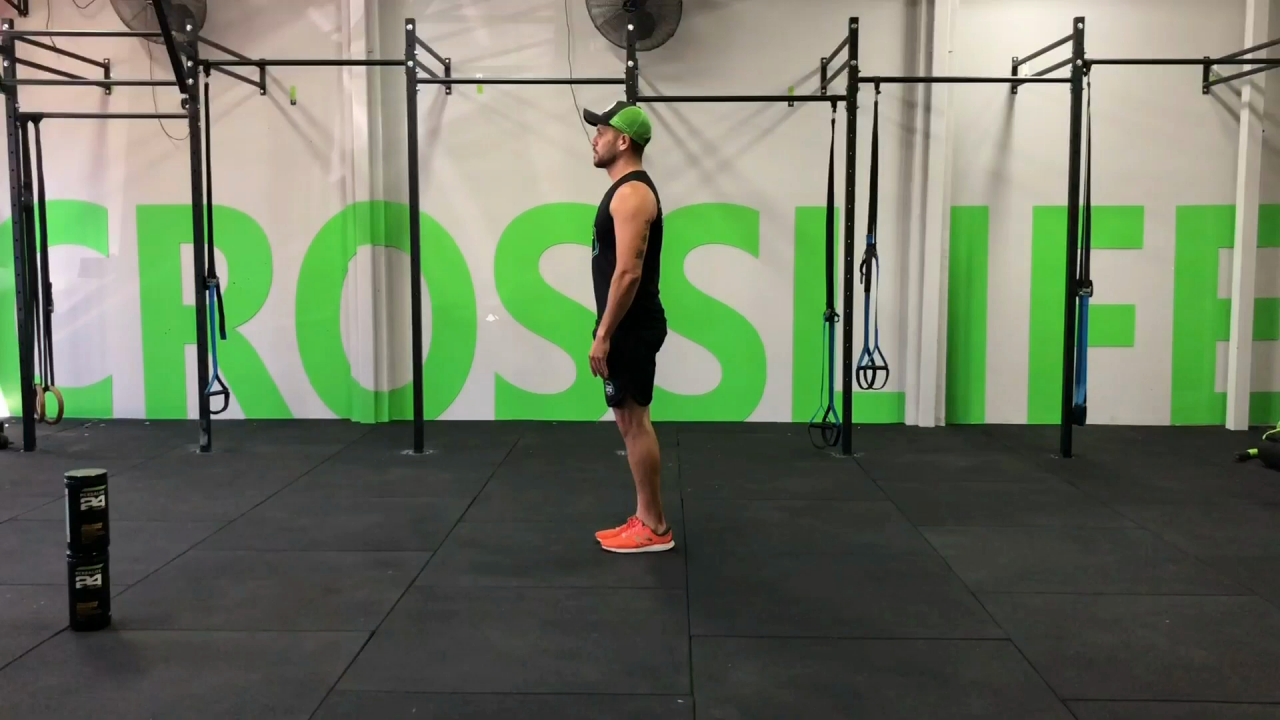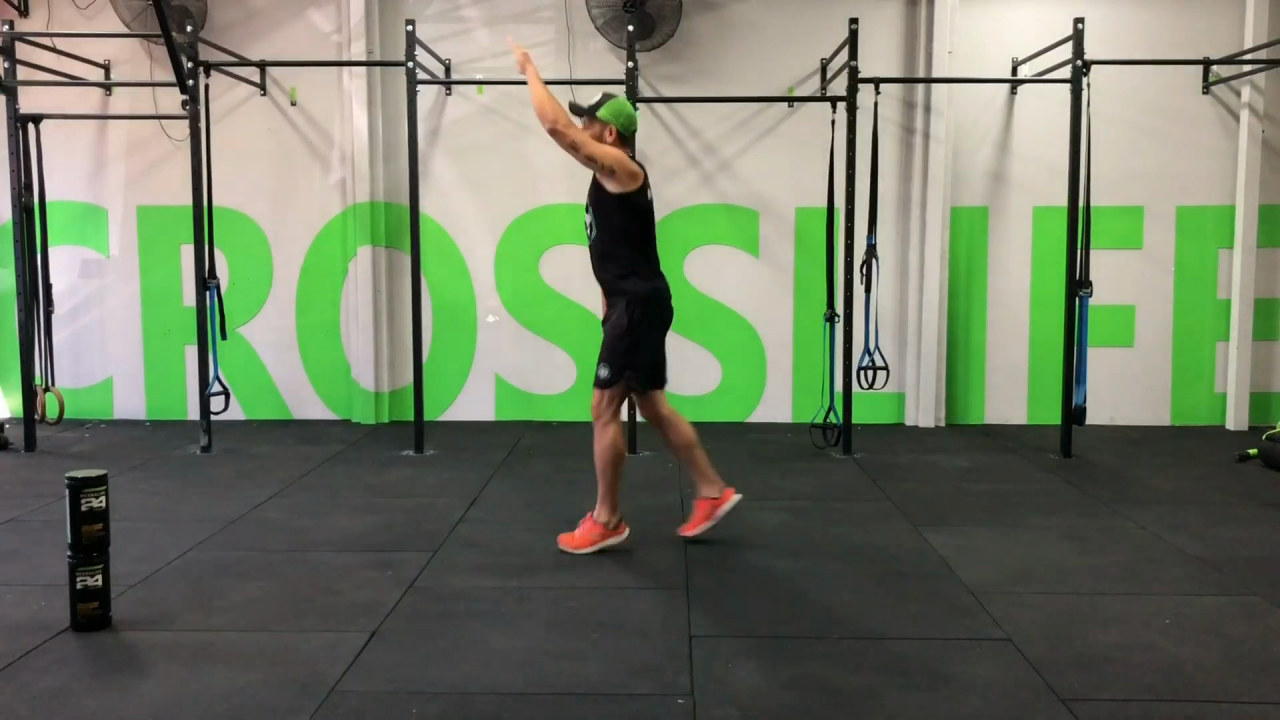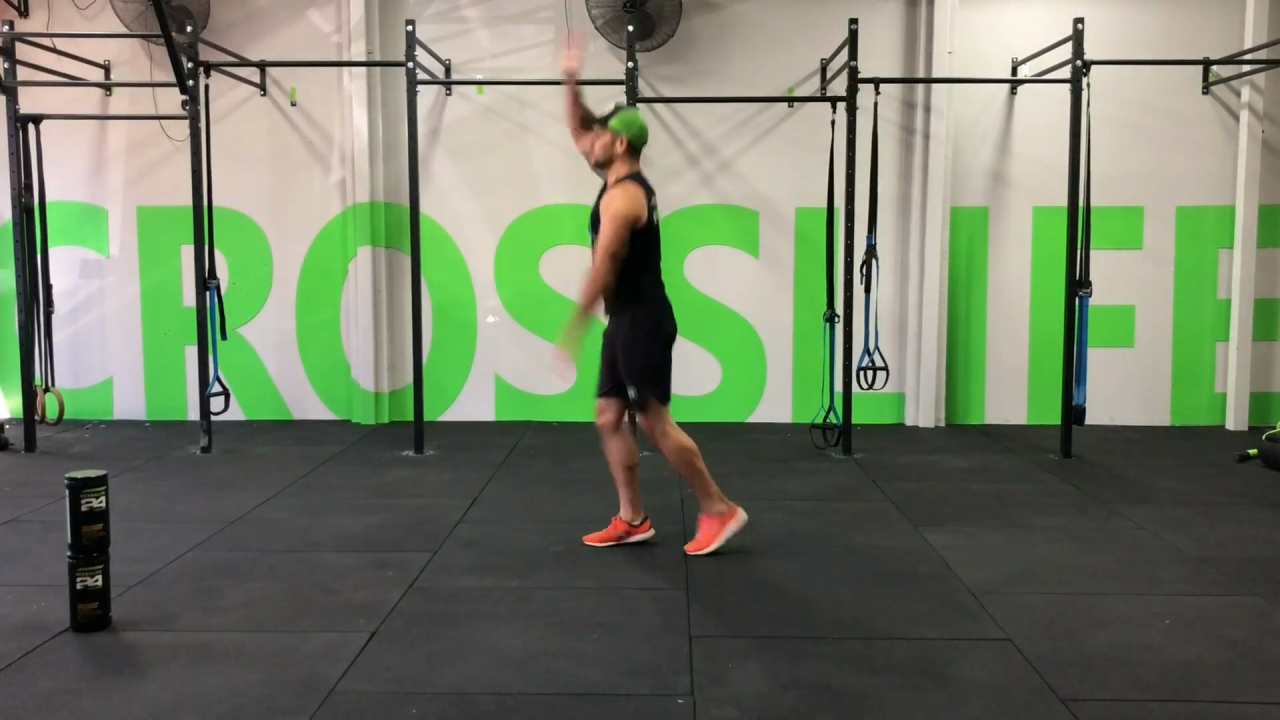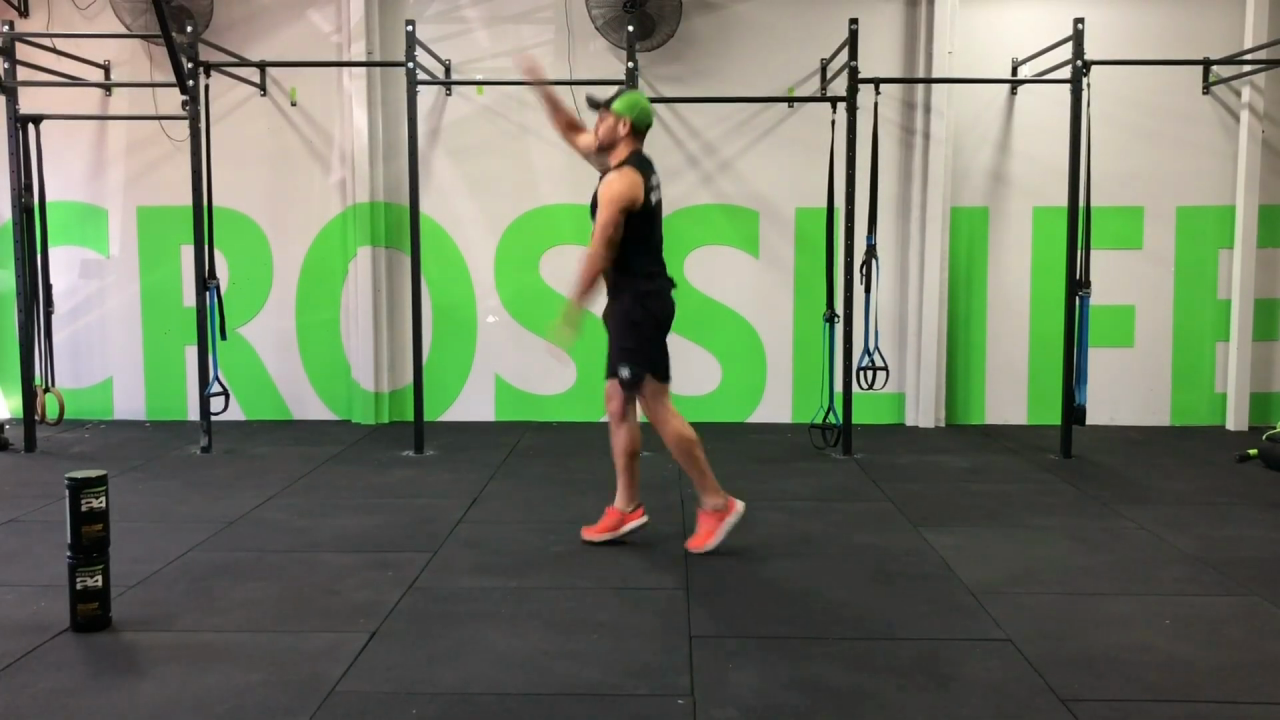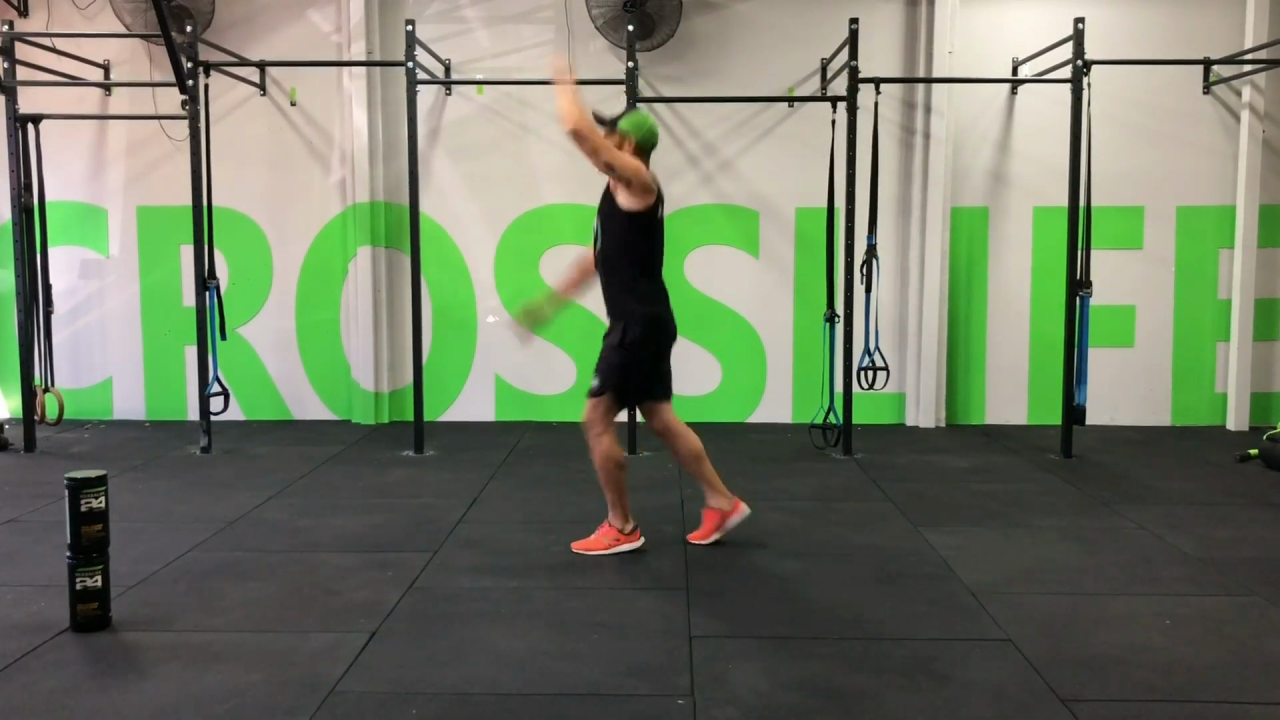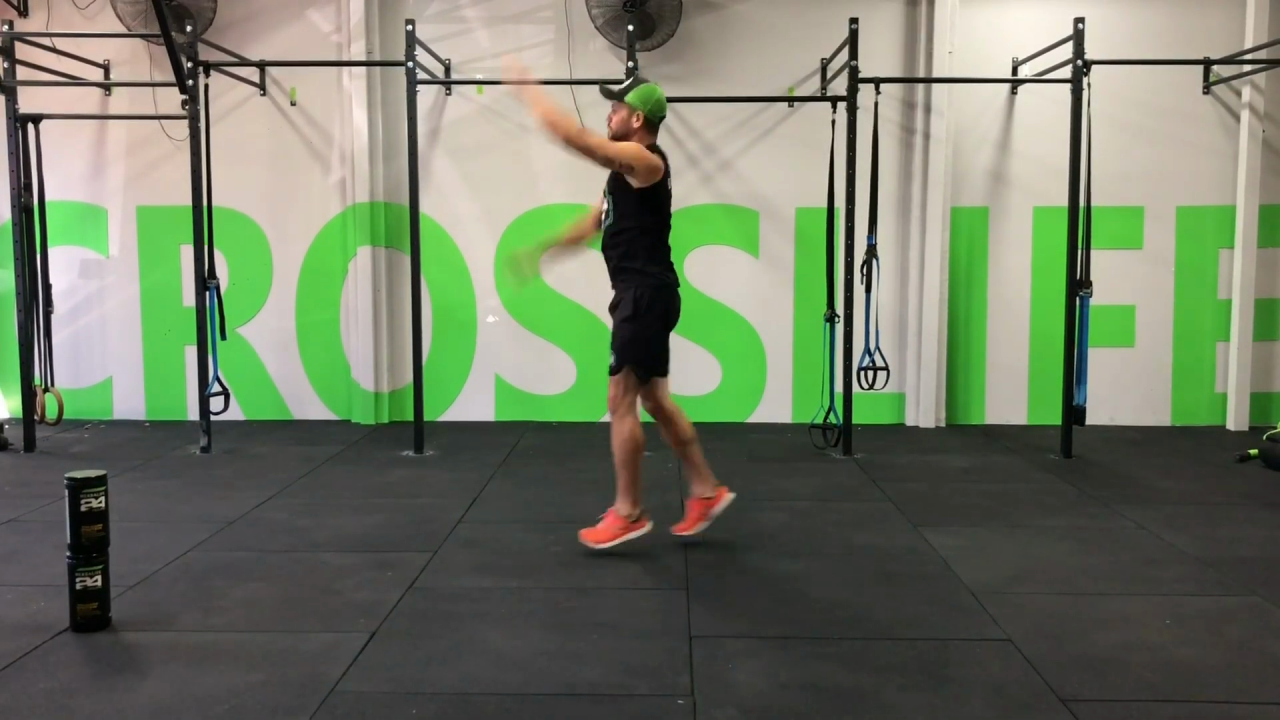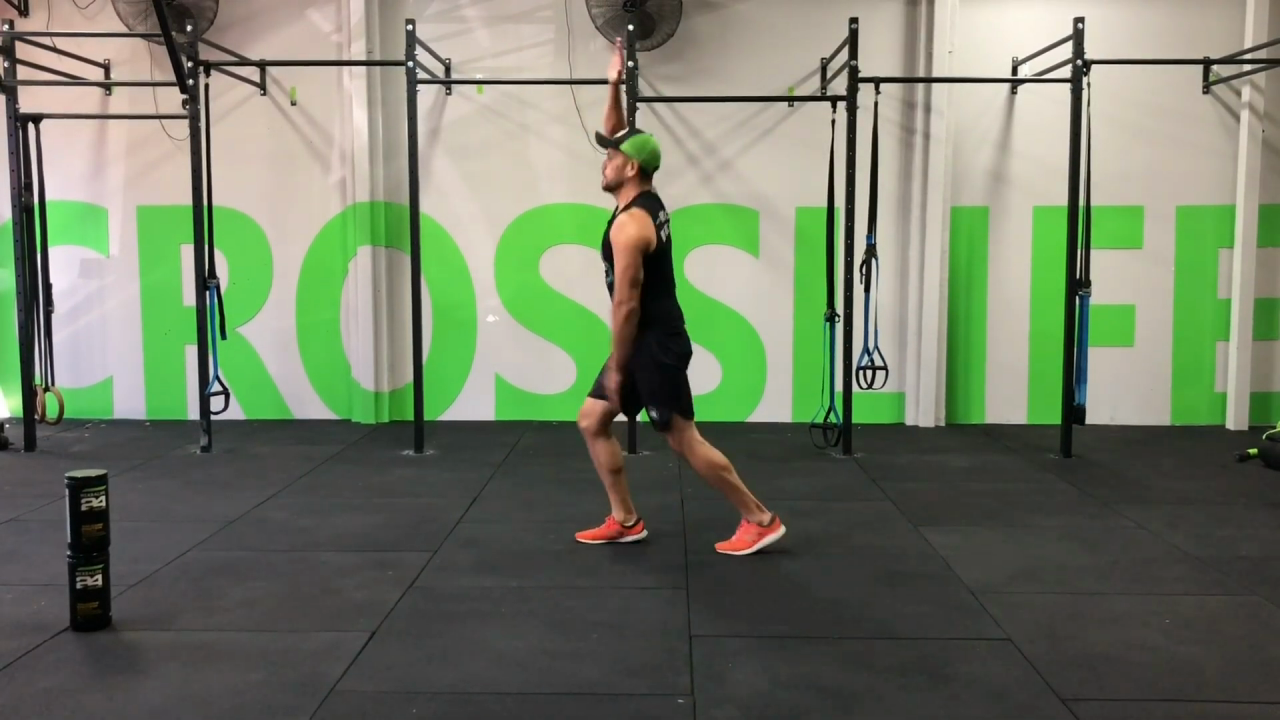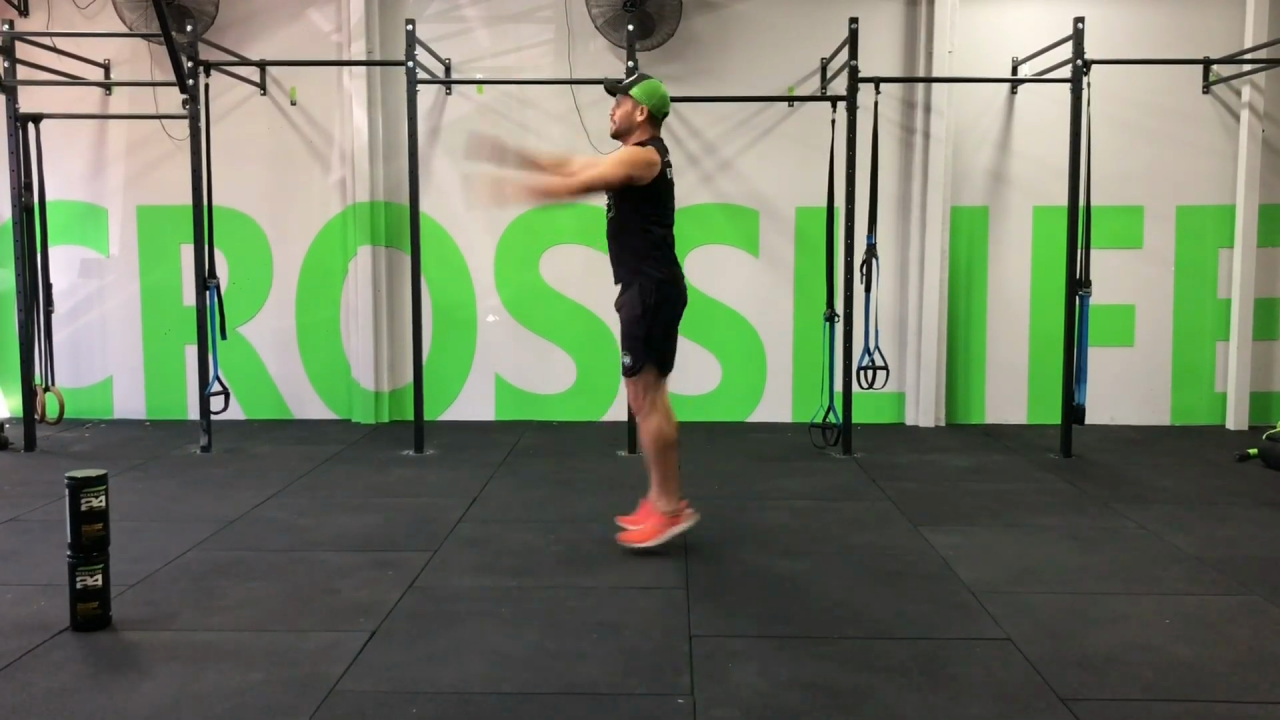
dt=0.7s
person 1, frame 1
left shoulder: (631, 193)
right shoulder: (629, 189)
left elbow: (628, 272)
left wrist: (602, 335)
right wrist: (608, 331)
left hip: (631, 328)
right hip: (628, 326)
left knee: (633, 424)
right knee: (632, 423)
left ankle: (654, 529)
right ankle: (646, 519)
person 1, frame 2
left shoulder: (621, 170)
right shoulder: (613, 180)
left elbow: (555, 126)
left wrist: (530, 71)
right wrist: (612, 309)
left hip: (634, 308)
right hip: (634, 306)
left knee: (604, 412)
right knee: (653, 407)
left ankle: (605, 520)
right ankle: (711, 492)
person 1, frame 3
left shoulder: (621, 198)
right shoulder: (623, 182)
left elbow: (601, 271)
right elbow: (582, 136)
left wrist: (573, 330)
right wrist: (572, 82)
left hip: (641, 326)
right hip: (627, 324)
left knee: (656, 427)
right knee: (608, 420)
left ankle: (717, 511)
right ankle: (631, 519)
person 1, frame 4
left shoulder: (619, 181)
right shoulder: (630, 166)
left elbow: (598, 255)
right elbow: (572, 132)
left wrist: (571, 314)
right wrist: (541, 87)
left hip: (637, 305)
right hip: (636, 304)
left knee: (657, 411)
right knee: (618, 408)
left ankle: (716, 503)
right ankle: (625, 508)
person 1, frame 5
left shoulder: (637, 182)
right shoulder: (626, 195)
left elbow: (577, 129)
right elbow: (595, 260)
left wrist: (565, 83)
right wrist: (548, 304)
left hip: (638, 328)
right hip: (638, 323)
left knee: (597, 423)
right knee: (663, 422)
left ankle: (622, 526)
right ankle: (721, 505)
person 1, frame 6
left shoulder: (642, 161)
right shoulder: (629, 165)
left elbow: (576, 136)
right elbow: (595, 221)
left wrist: (530, 89)
right wrist: (546, 249)
left hip: (647, 297)
right hip: (639, 297)
left knee: (621, 404)
right knee: (654, 401)
left ankle: (628, 512)
right ankle: (706, 491)
person 1, frame 7
left shoulder: (629, 224)
right shoulder: (642, 205)
left elbow: (625, 304)
right elbow: (616, 138)
left wrist: (616, 368)
right wrist: (614, 84)
left hip: (656, 347)
right hip: (642, 346)
left knee: (684, 443)
right knee: (592, 422)
left ankle: (758, 520)
right ankle: (624, 518)
person 1, frame 8
left shoulder: (641, 155)
right shoulder: (636, 158)
left elbow: (571, 185)
right elbow: (563, 165)
left wrist: (510, 188)
right wrist: (504, 153)
left hip: (652, 292)
right hip: (645, 291)
left knee: (646, 401)
right knee: (648, 398)
left ankle: (669, 505)
right ankle: (661, 499)
